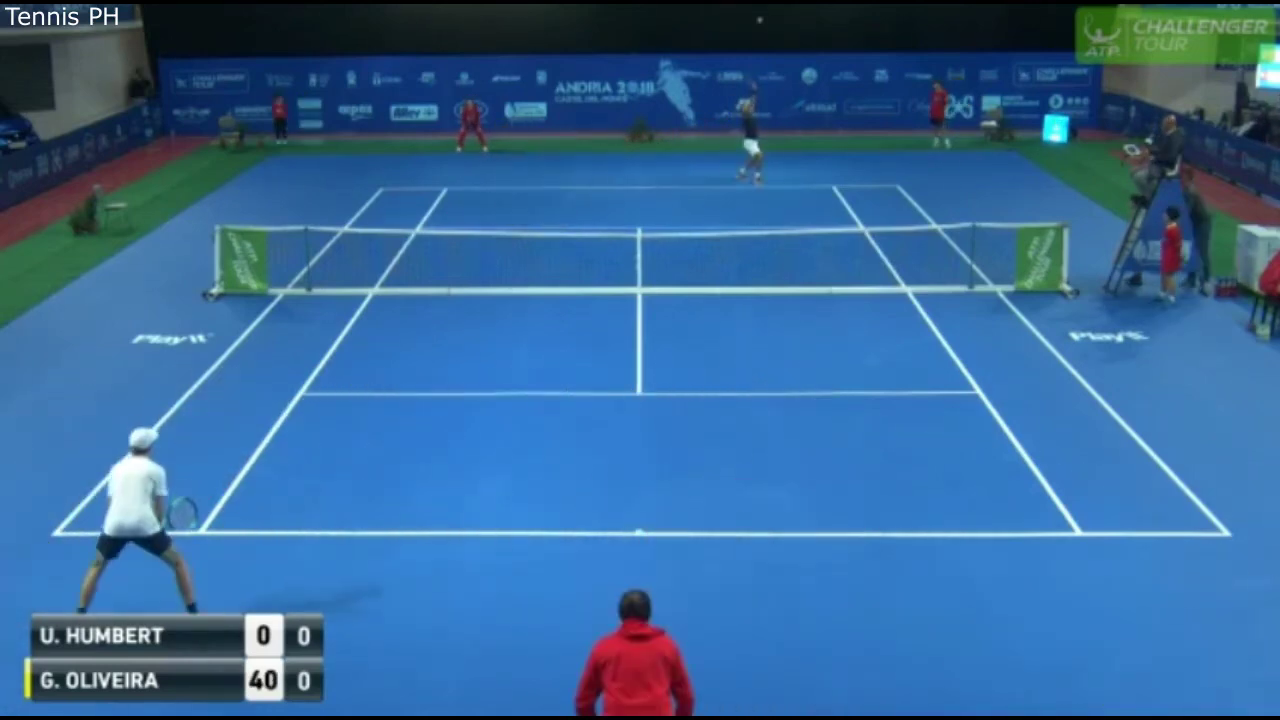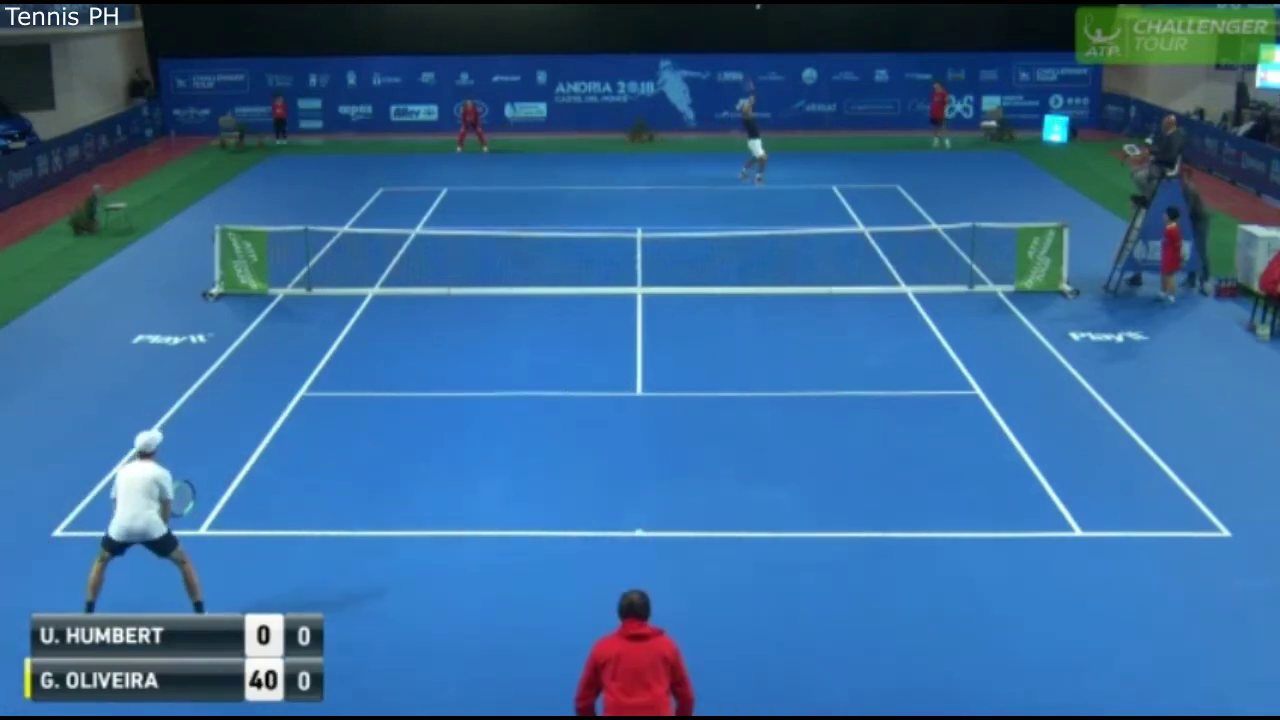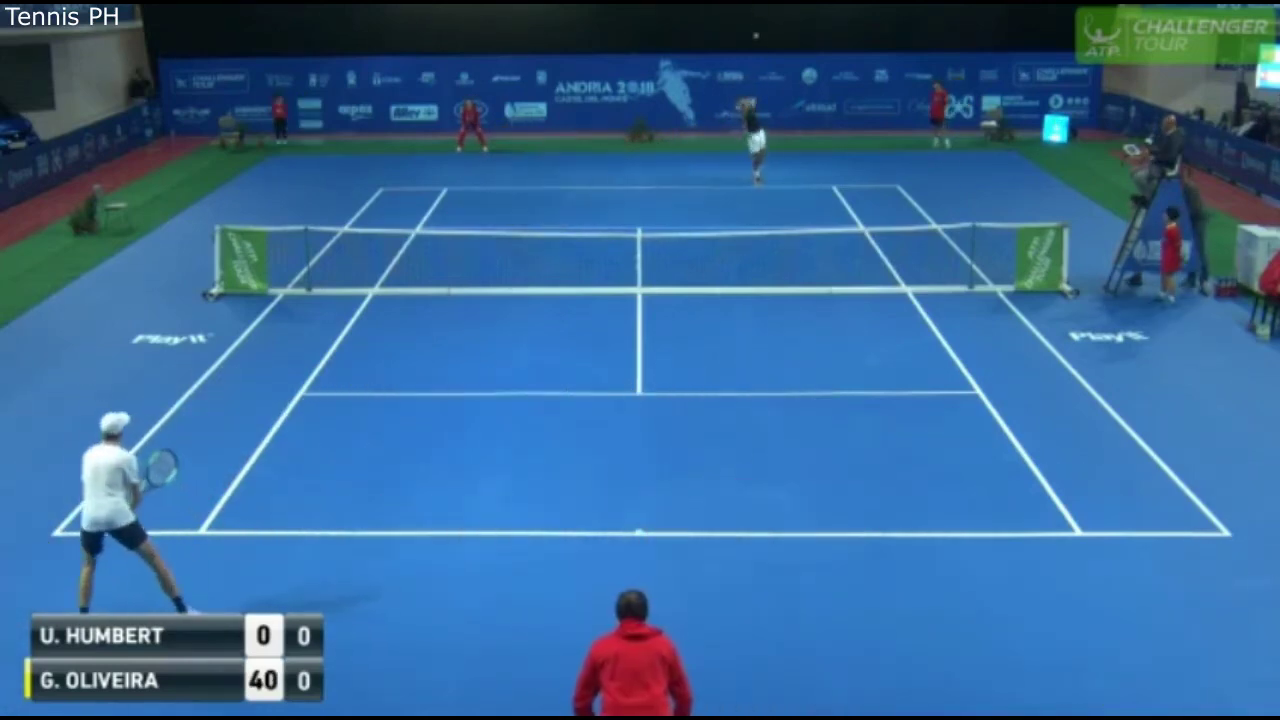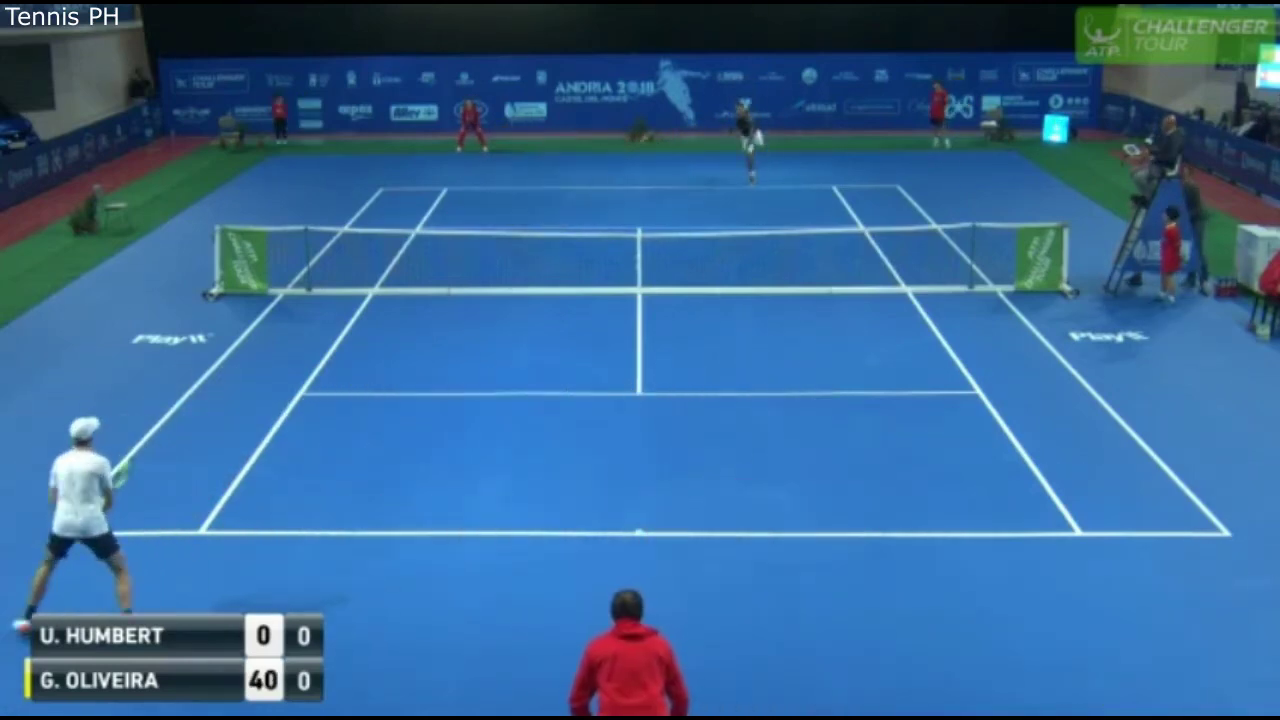
dt=0.3s
person 1, frame 1
left shoulder: (117, 468)
right shoulder: (156, 470)
left elbow: (111, 500)
right elbow: (159, 509)
right wrist: (156, 524)
left hip: (115, 525)
right hip: (145, 525)
left knee: (97, 566)
right knee: (177, 562)
left ankle: (80, 615)
right ankle: (193, 614)
person 1, frame 2
left shoulder: (122, 471)
right shoulder: (162, 474)
left elbow: (116, 503)
right elbow: (166, 512)
right wrist: (160, 525)
left hip: (121, 528)
right hip: (151, 528)
left knee: (100, 561)
right knee: (183, 562)
left ankle: (88, 613)
right ankle: (200, 614)
person 1, frame 3
left shoulder: (88, 454)
right shoulder: (126, 457)
left elbow: (89, 487)
right elbow: (136, 495)
right wrist: (128, 509)
left hip: (90, 519)
right hip: (119, 517)
left knee: (88, 563)
right knee: (153, 558)
person 1, frame 4
left shoulder: (59, 462)
right shoulder: (100, 462)
left elbow: (54, 498)
right elbow: (109, 501)
left hip: (63, 524)
right hip: (94, 526)
left knee: (46, 565)
right knee: (121, 570)
left ankle: (28, 619)
